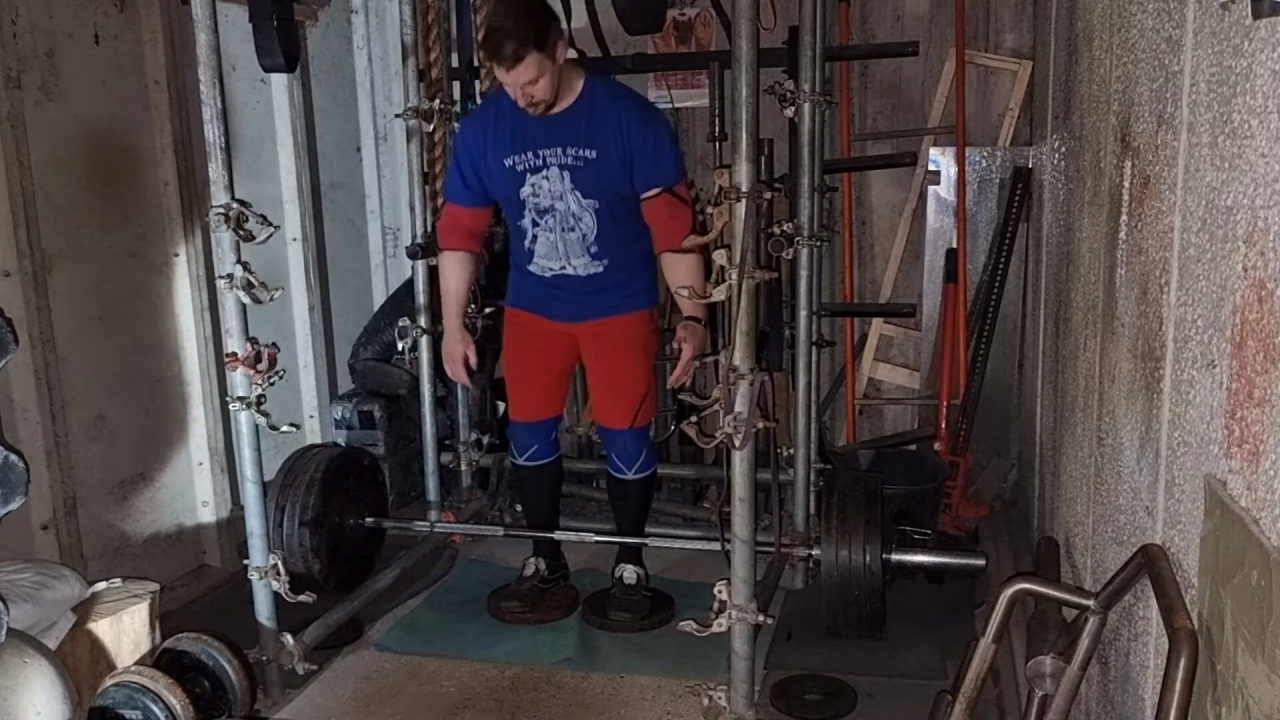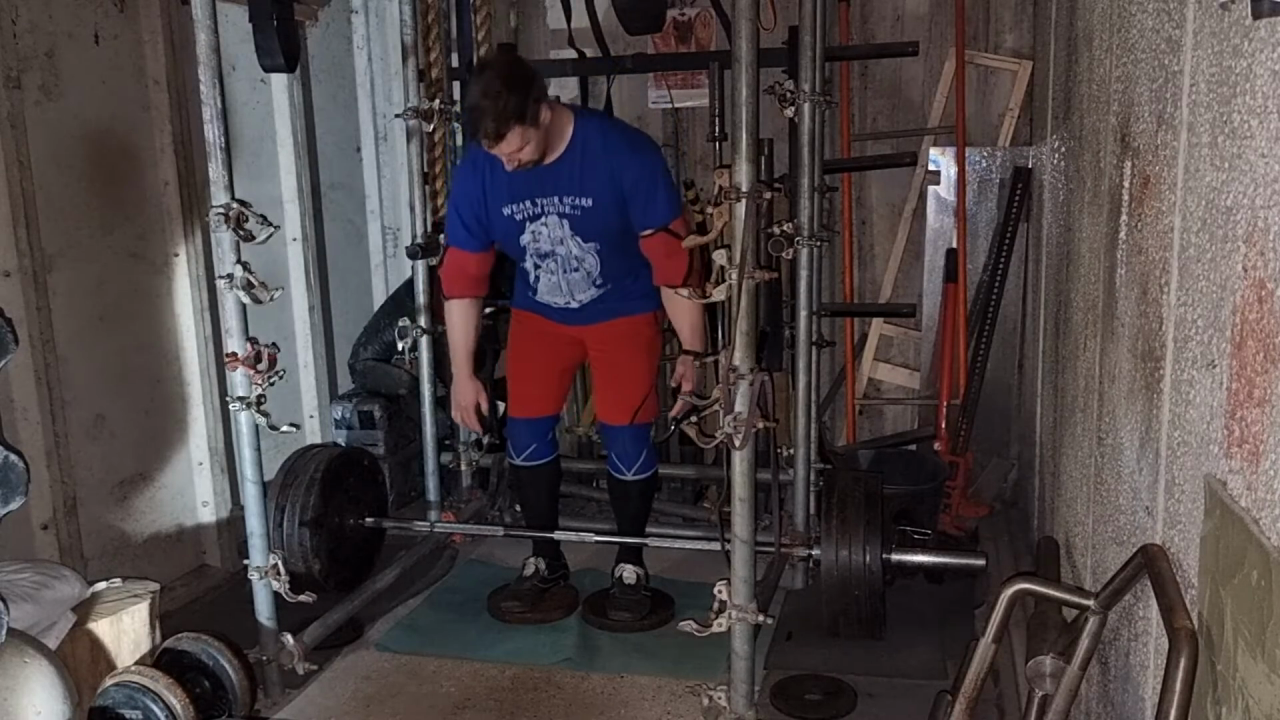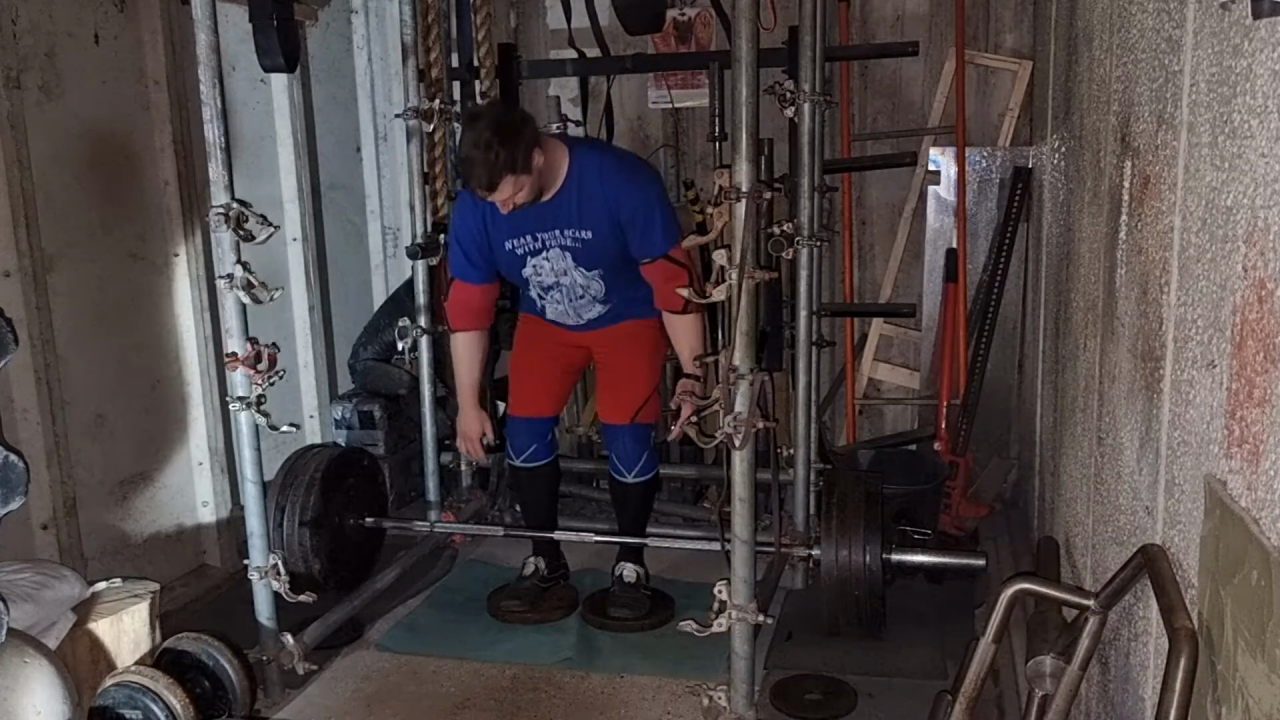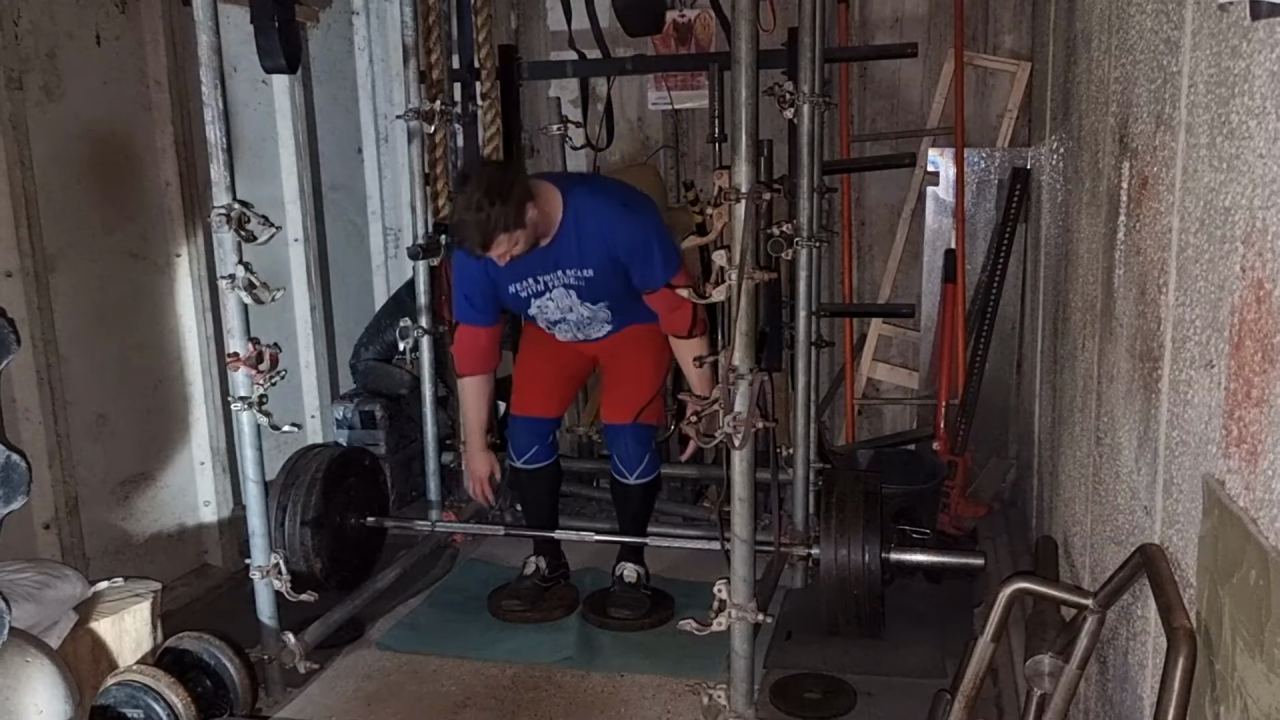
dt=0.5s
person 1, frame 1
left shoulder: (630, 119)
right shoulder: (480, 130)
left elbow: (673, 226)
right elbow: (459, 232)
left wrist: (692, 315)
right wrist: (453, 323)
left hip: (619, 308)
right hip: (532, 309)
left knee: (624, 435)
right knee: (529, 432)
left ankle: (630, 566)
right ankle: (545, 559)
person 1, frame 2
left shoulder: (625, 154)
right shoulder: (475, 172)
left elbow: (673, 258)
right elbow: (462, 275)
left wrist: (691, 350)
right wrist: (462, 373)
left hip: (623, 312)
right hip: (538, 314)
left knee: (624, 435)
right knee: (526, 430)
left ankle: (630, 565)
right ankle: (544, 560)
person 1, frame 3
left shoulder: (621, 182)
right shoulder: (475, 207)
left elbow: (675, 281)
right elbow: (468, 308)
left wrist: (692, 373)
right wrist: (467, 403)
left hip: (629, 316)
right hip: (545, 320)
left knee: (626, 435)
right knee: (525, 430)
left ankle: (631, 564)
right ankle: (545, 560)
person 1, frame 4
left shoulder: (617, 217)
right shoulder: (477, 251)
left elbow: (679, 308)
right elbow: (474, 346)
left wrist: (702, 397)
right wrist: (475, 446)
left hip: (634, 323)
right hip: (550, 330)
left knee: (628, 436)
right knee: (526, 432)
left ankle: (631, 565)
right ankle: (546, 560)
